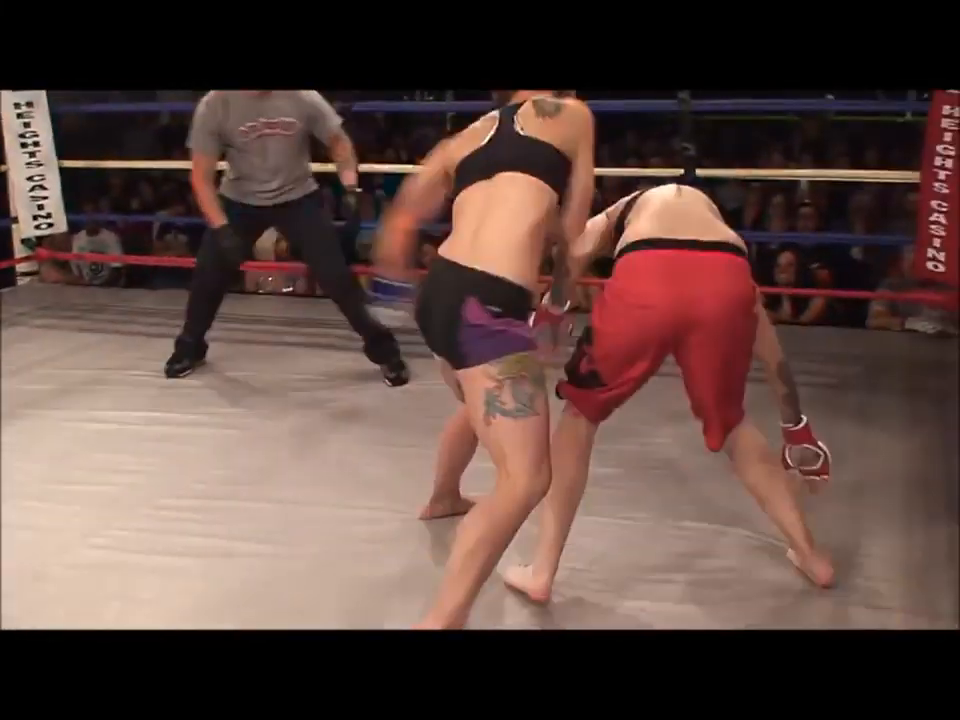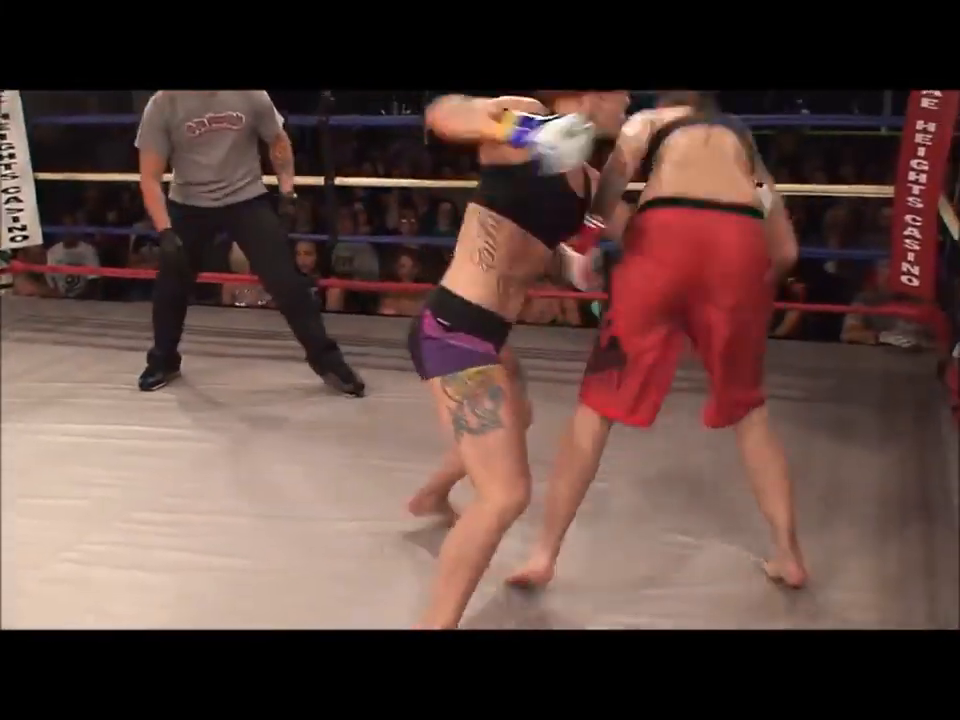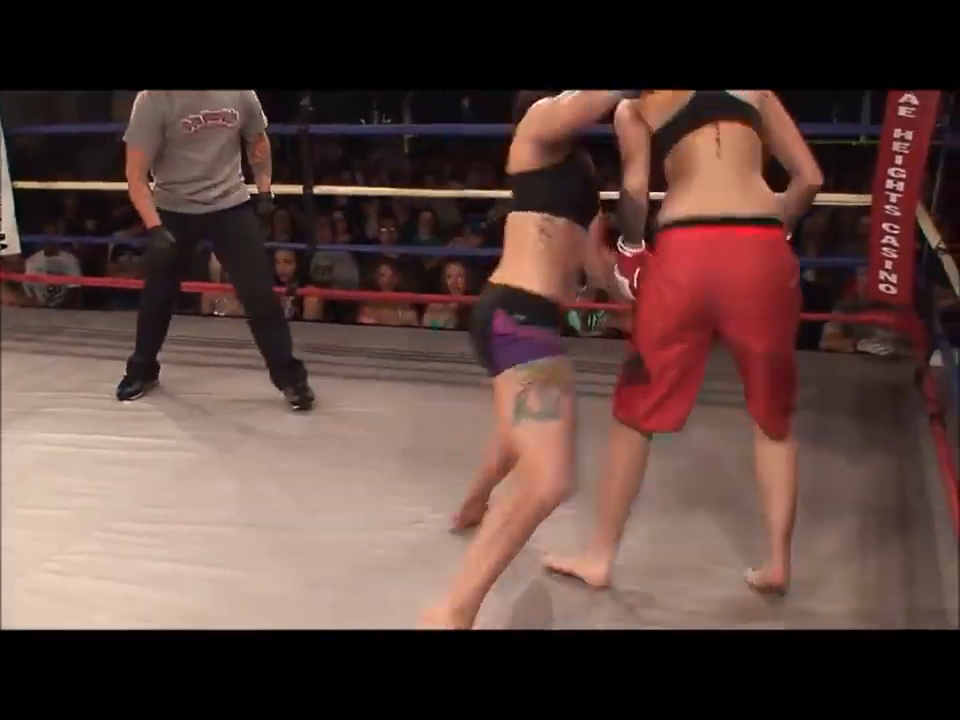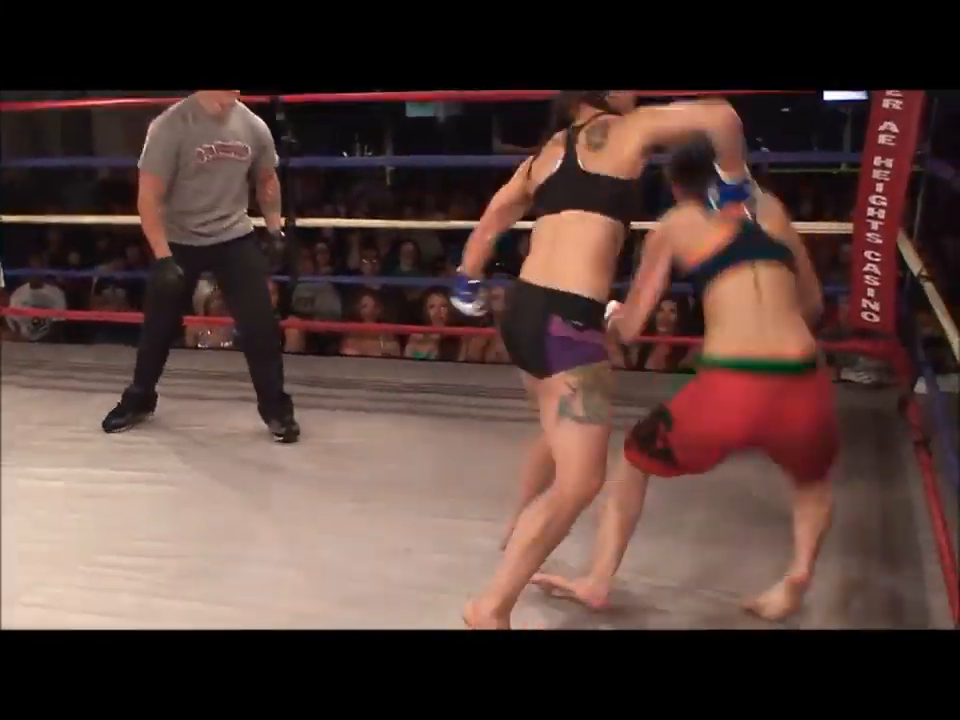
dt=0.2s
person 1, frame 1
left shoulder: (472, 134)
right shoulder: (572, 114)
left elbow: (407, 209)
right elbow: (572, 225)
left wrist: (391, 276)
left hip: (441, 294)
right hip: (487, 304)
left knee: (480, 407)
right knee: (523, 484)
left ankle: (442, 498)
right ankle: (439, 623)
person 1, frame 2
left shoulder: (583, 180)
right shoulder: (520, 116)
right elbow: (441, 113)
right wrist: (525, 133)
left hip: (480, 325)
right hip: (454, 325)
left knee: (511, 421)
right knee: (506, 494)
left ankle: (430, 496)
right ankle: (434, 623)
person 1, frame 3
left shoulder: (574, 157)
right shoulder: (544, 124)
left elbow: (590, 250)
right elbow: (566, 112)
left hip: (513, 314)
right hip: (520, 320)
left knee: (529, 428)
right knee: (550, 483)
left ankle: (471, 510)
right ankle: (452, 613)
person 1, frame 4
left shoulder: (549, 152)
right shoulder: (627, 130)
left elbow: (492, 220)
right elbow: (721, 119)
left wrist: (467, 282)
right wrist: (732, 184)
left hip: (524, 312)
right hip: (564, 322)
left knee: (562, 432)
right knee: (580, 484)
left ankle: (522, 531)
right ankle: (491, 605)
person 2, frame 1
left shoulder: (613, 215)
left elbow: (576, 254)
right elbow: (770, 353)
right wrist: (797, 426)
left hip: (645, 281)
right hip: (723, 279)
left knee: (580, 411)
right knee: (729, 424)
left ankle: (541, 573)
right ankle: (811, 554)
person 2, frame 2
left shoulder: (644, 122)
right shoulder: (740, 138)
left elbow: (623, 160)
right elbow: (787, 250)
left wrist: (592, 228)
right wrist: (744, 308)
left hip: (665, 236)
right hip: (739, 239)
left knee: (600, 399)
right knee: (745, 404)
left ankle: (542, 555)
right ankle: (789, 557)
person 2, frame 3
left shoulder: (636, 105)
right shoulder: (754, 93)
left elbow: (635, 189)
right elbow: (811, 178)
left wrist: (630, 250)
left hip: (685, 254)
right hip: (759, 252)
left knee: (637, 411)
right knee: (774, 418)
left ankle: (597, 557)
right ankle: (778, 561)
person 2, frame 4
left shoulder: (673, 228)
right shoulder: (769, 207)
left elbow: (630, 324)
right elbow: (813, 303)
left wrist: (613, 316)
left hip: (730, 391)
right hip: (803, 389)
left knee: (639, 453)
right knee: (812, 481)
left ankle: (596, 582)
right ankle: (799, 572)
person 3, frame 1
left shoulder: (302, 98)
right shoulder: (214, 106)
left elbow: (338, 142)
right elbow: (201, 176)
left wrist: (350, 188)
right wrist: (221, 228)
left hip: (299, 198)
right hip: (240, 201)
left knee: (336, 275)
right knee: (208, 275)
left ankle: (382, 349)
right ankle: (190, 348)
person 3, frame 2
left shoulder: (250, 96)
right shoulder: (162, 105)
left elbow: (279, 142)
right elbow: (150, 176)
left wrist: (287, 193)
right wrist: (165, 231)
left hip: (247, 200)
right hip: (189, 206)
left knee: (286, 281)
right knee: (169, 286)
left ankle: (326, 360)
right ankle: (163, 361)
person 3, frame 3
left shoulder: (241, 95)
right shoulder: (154, 100)
left elbow: (258, 142)
right elbow: (135, 172)
left wrist: (265, 192)
right wrist: (154, 228)
left hip: (231, 206)
right hip: (173, 211)
left knee: (260, 293)
right knee: (157, 294)
left ankle: (290, 376)
right ankle: (142, 370)
person 3, frame 4
left shoulder: (253, 127)
right shoulder: (169, 127)
left elbow: (267, 179)
right elbow: (149, 200)
left wrist: (274, 230)
right wrist: (164, 259)
left hip: (235, 239)
right hip: (178, 243)
left knee: (260, 325)
right knee: (159, 327)
left ankle: (275, 408)
right ankle: (138, 401)
